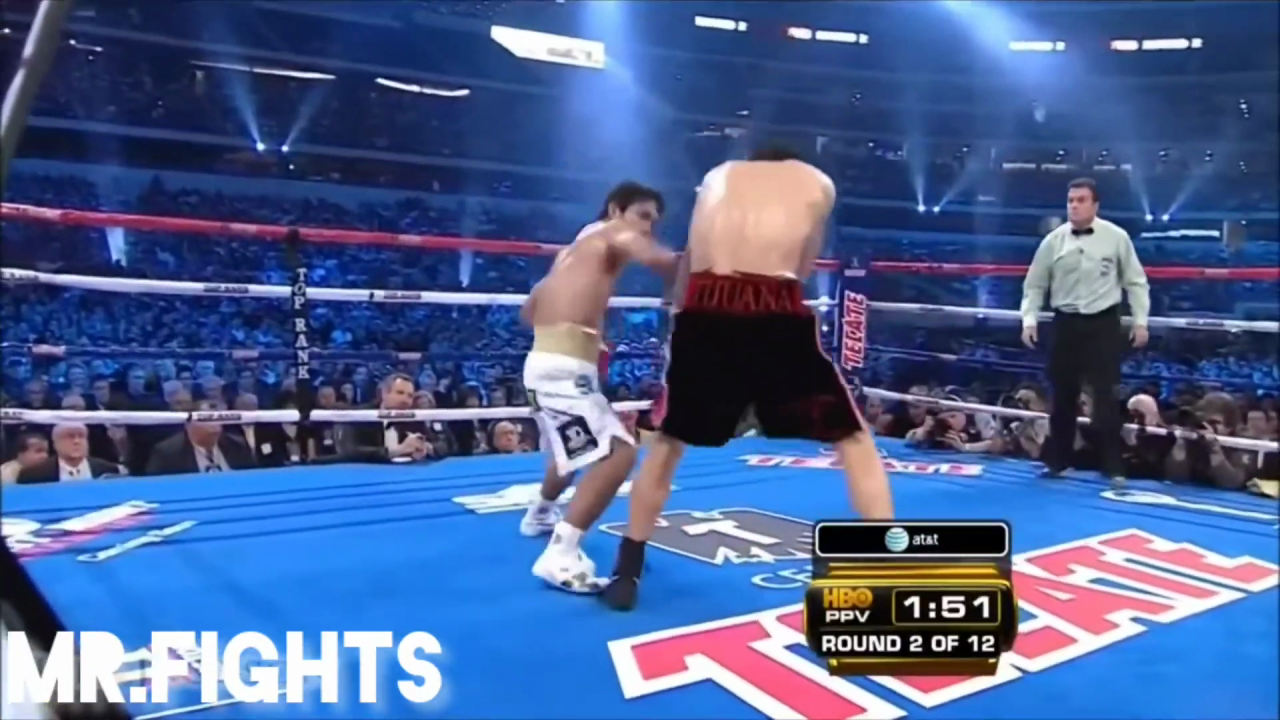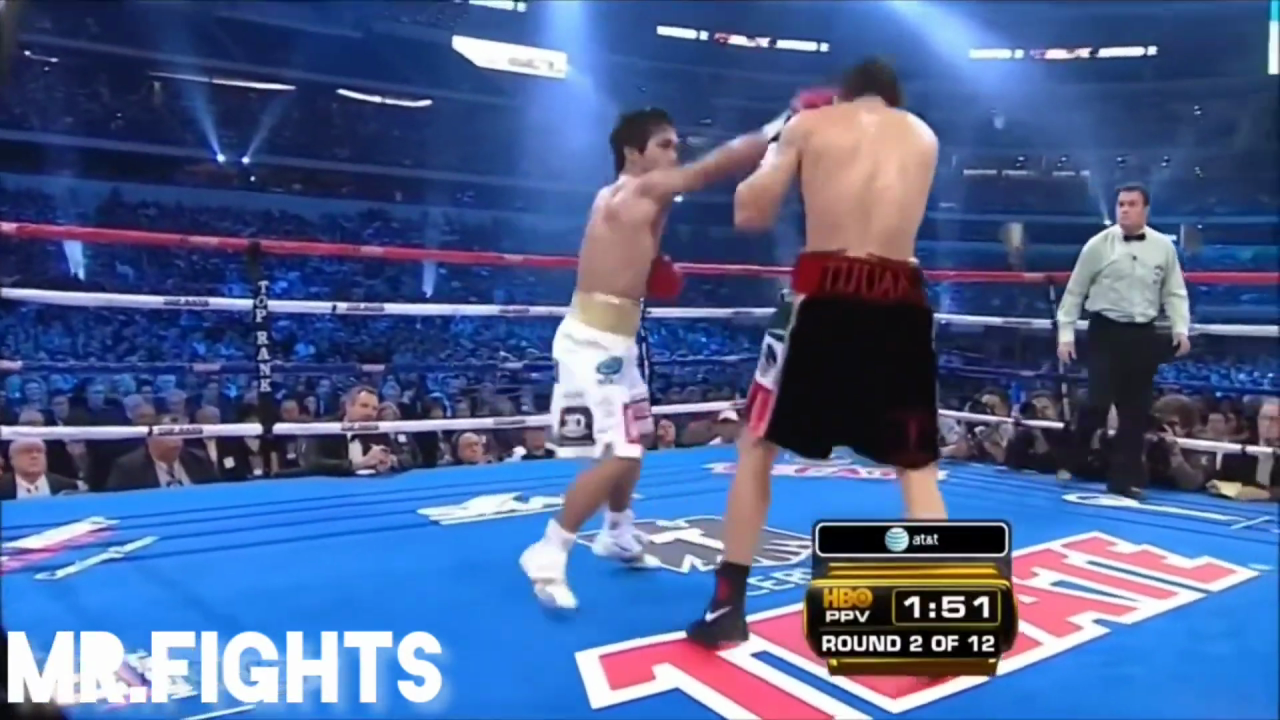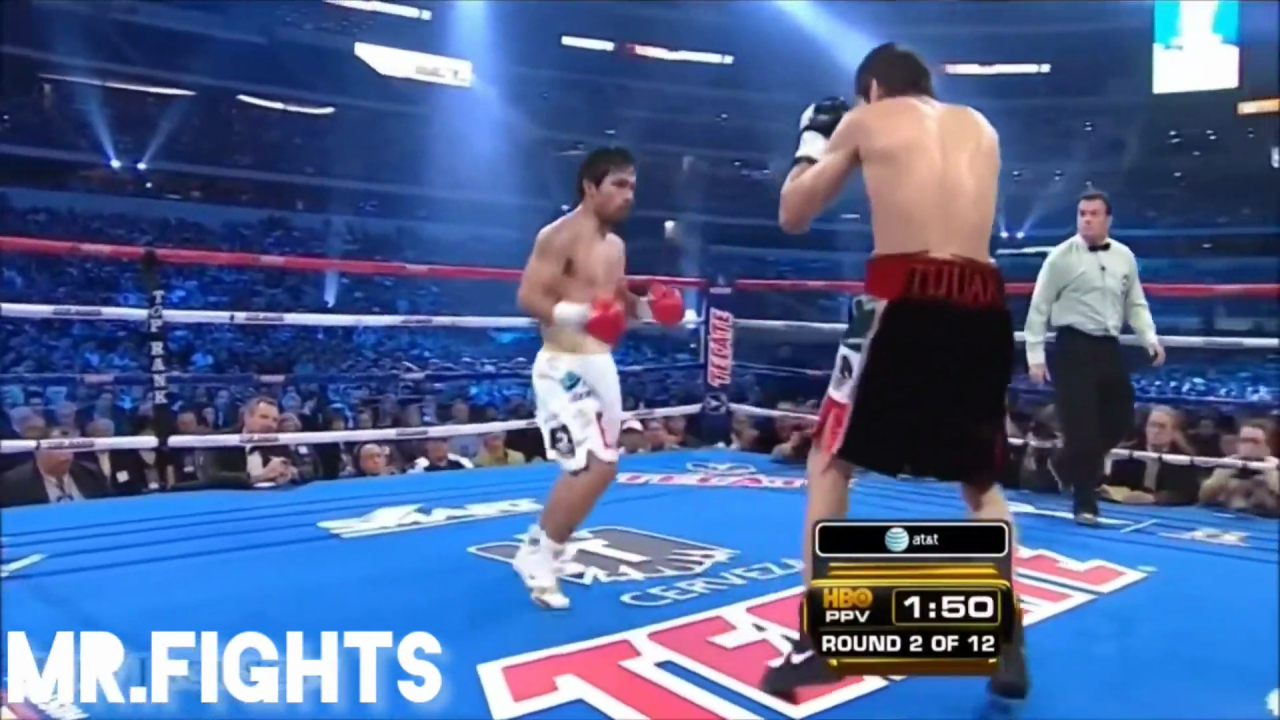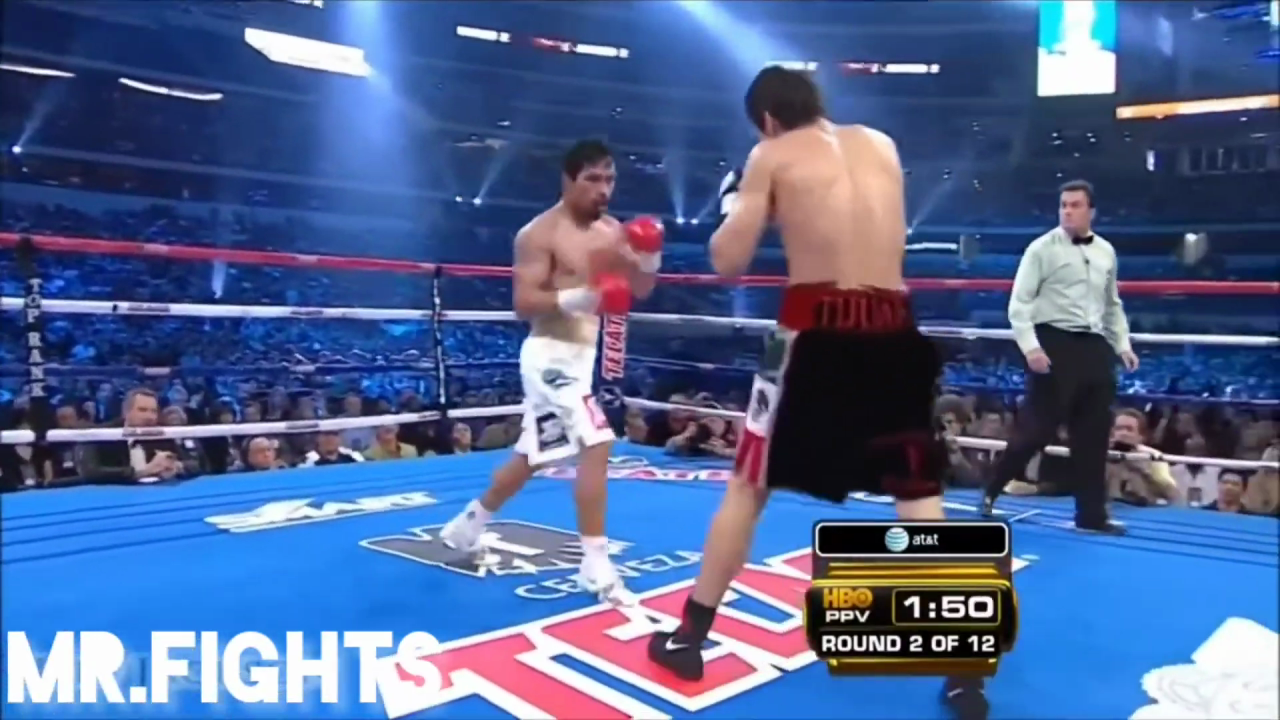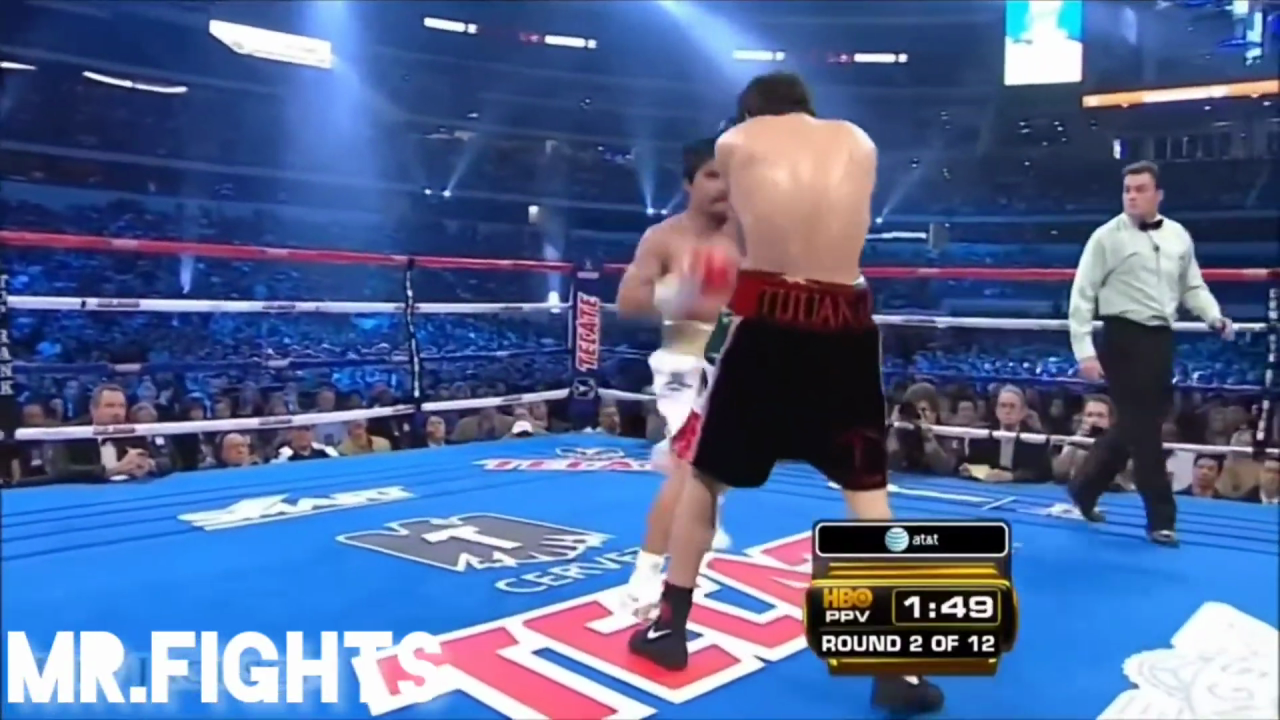
dt=0.5s
person 1, frame 1
left shoulder: (721, 175)
right shoulder: (816, 183)
left elbow: (692, 255)
left hip: (709, 311)
right hip: (781, 311)
left knee: (668, 443)
right knee: (854, 445)
left ankle: (625, 576)
person 1, frame 2
left shoulder: (814, 124)
right shoulder: (924, 136)
left elbow: (749, 216)
left wrist: (769, 156)
left hip: (825, 295)
right hip: (900, 301)
left knee: (757, 445)
right knee: (918, 469)
left ankle: (728, 602)
person 1, frame 3
left shoulder: (864, 121)
right shoulder: (981, 128)
left elbow: (793, 214)
left wrist: (813, 140)
left hip: (901, 304)
right hip: (976, 308)
left knee: (829, 467)
right knee: (981, 488)
left ankle: (818, 643)
right ankle: (1008, 655)
person 1, frame 4
left shoulder: (772, 157)
right shoulder: (881, 146)
left elbow: (728, 263)
left wrist: (733, 203)
left hip: (818, 329)
right hip: (893, 330)
left knee: (748, 487)
right knee: (921, 498)
left ankle: (690, 637)
person 1, frame 5
left shoulder: (735, 141)
right shoulder: (860, 142)
left hip: (763, 318)
right hip: (845, 320)
left knee: (704, 468)
right knee: (867, 489)
left ankle: (668, 626)
right ankle: (895, 666)
person 2, frame 1
left shoulder: (580, 254)
right shoulder: (602, 236)
left elbow: (531, 311)
right elbow: (648, 255)
right wrist: (681, 266)
left hip: (570, 368)
right hip: (557, 367)
left knee: (577, 455)
right knee: (619, 455)
left ankle: (544, 511)
right ankle: (559, 554)
person 2, frame 2
left shoulder: (627, 200)
right shoulder: (639, 191)
right elbow: (716, 165)
left wrist: (652, 274)
right wrist: (776, 131)
left hip: (614, 344)
right hip: (593, 344)
left knee: (635, 442)
right knee: (615, 458)
left ankle: (619, 534)
right ankle: (549, 553)
person 2, frame 3
left shoulder: (615, 245)
right shoulder: (561, 235)
right elbow: (529, 296)
left wrist: (648, 308)
right wrist: (576, 317)
left hip: (598, 366)
right hip: (565, 367)
left knee: (587, 469)
right knee: (596, 467)
left ankle: (536, 549)
right ankle: (543, 563)
person 2, frame 4
left shoulder: (610, 231)
right shoulder: (540, 232)
left elbow: (642, 288)
right elbow: (526, 302)
left wrist: (649, 254)
right wrist: (579, 299)
left hip: (579, 356)
right hip: (553, 356)
left knee: (534, 457)
right knee: (596, 449)
left ankle: (468, 523)
right ankle: (597, 568)
person 2, frame 5
right shoulder: (663, 237)
right elbow: (628, 301)
right wrist: (672, 296)
right hip: (685, 364)
right knee: (691, 466)
right ankle: (645, 580)
person 3, frame 1
left shoulder: (1116, 237)
right shoulder: (1053, 241)
left elbow: (1136, 281)
right elbow: (1034, 285)
left wrist: (1140, 321)
right wrist: (1029, 320)
left hip: (1103, 323)
right hip: (1067, 324)
left knee: (1105, 395)
right knee: (1064, 395)
left ankle: (1113, 467)
right ankle: (1056, 459)
person 3, frame 2
left shoulder: (1164, 246)
right shoulder: (1099, 245)
left elbow: (1175, 293)
right elbow: (1074, 292)
left wrist: (1180, 329)
right wrist: (1066, 335)
left hip: (1143, 334)
right hip: (1105, 331)
left knee: (1136, 410)
right knee: (1097, 402)
left ankle: (1124, 477)
person 3, frame 3
left shoulder: (1124, 257)
right shoulder: (1061, 257)
left elbow: (1135, 304)
right elbow: (1039, 310)
left wrist: (1149, 338)
right wrist: (1036, 357)
left hip: (1110, 347)
right hip: (1075, 347)
left knee: (1119, 421)
right knee: (1081, 426)
left ankle: (1068, 467)
right ankle: (1084, 503)
person 3, frame 4
left shoulder: (1106, 252)
right shoulder: (1042, 249)
left elbow: (1112, 304)
right elbow: (1020, 302)
left wrist: (1123, 345)
right wrist: (1030, 347)
left hip: (1093, 347)
right hip: (1054, 345)
left knee: (1094, 433)
right knee: (1038, 427)
left ankle: (1092, 514)
right ankle: (993, 489)
person 3, frame 5
left shoulder: (1179, 236)
right shoulder: (1107, 237)
left elbow: (1192, 288)
right elbow: (1082, 296)
left wrist: (1215, 318)
right wrist: (1084, 351)
left hip: (1161, 339)
right hip: (1124, 338)
left knee: (1134, 428)
right knee: (1141, 429)
left ankle: (1086, 486)
right ankle: (1160, 518)
